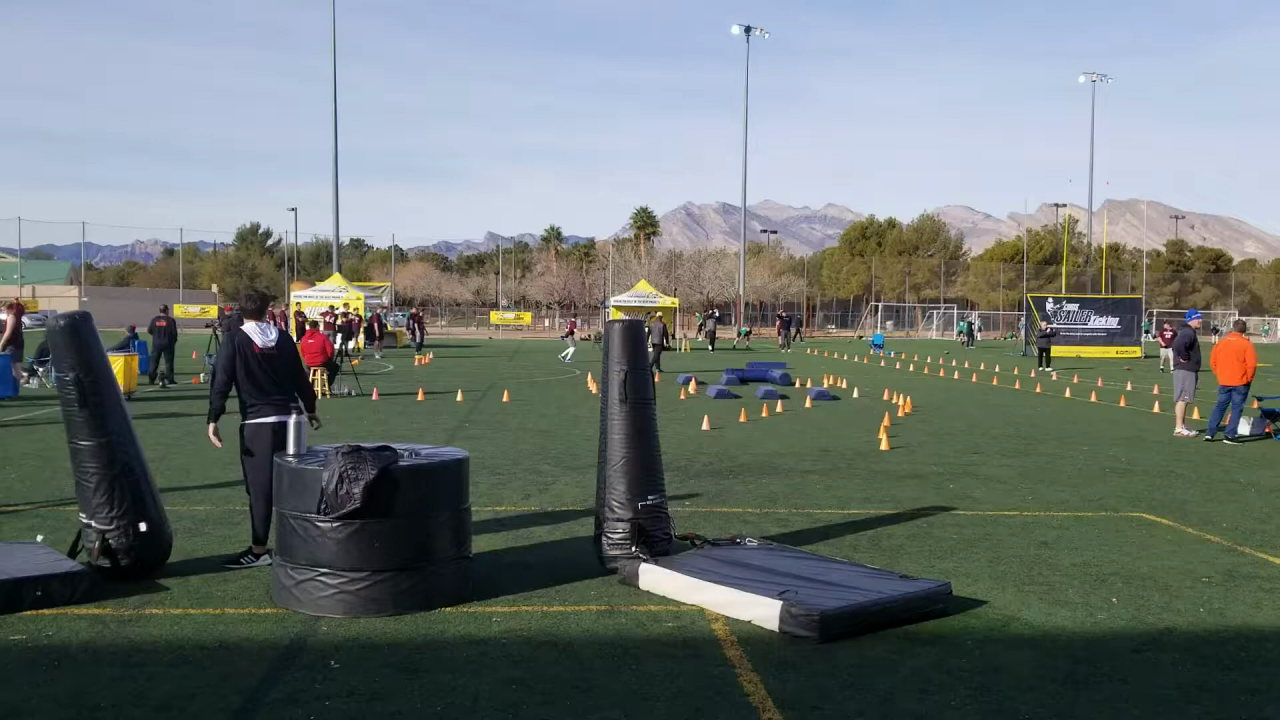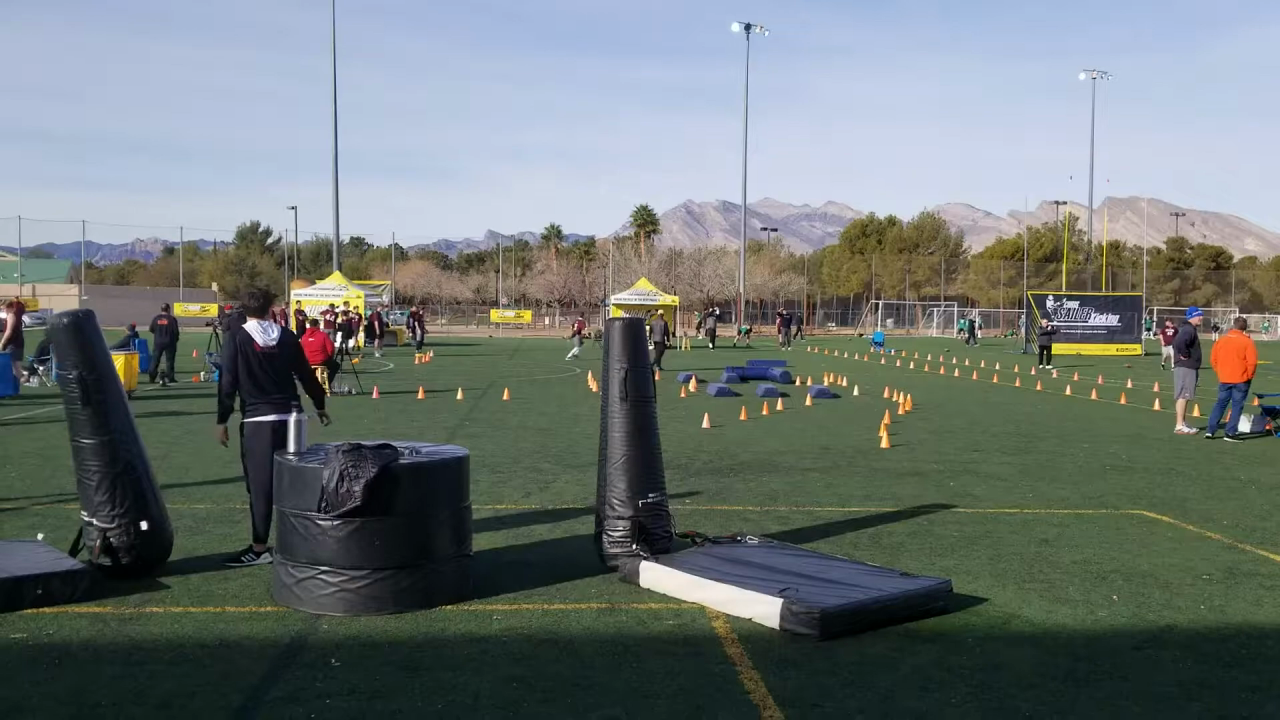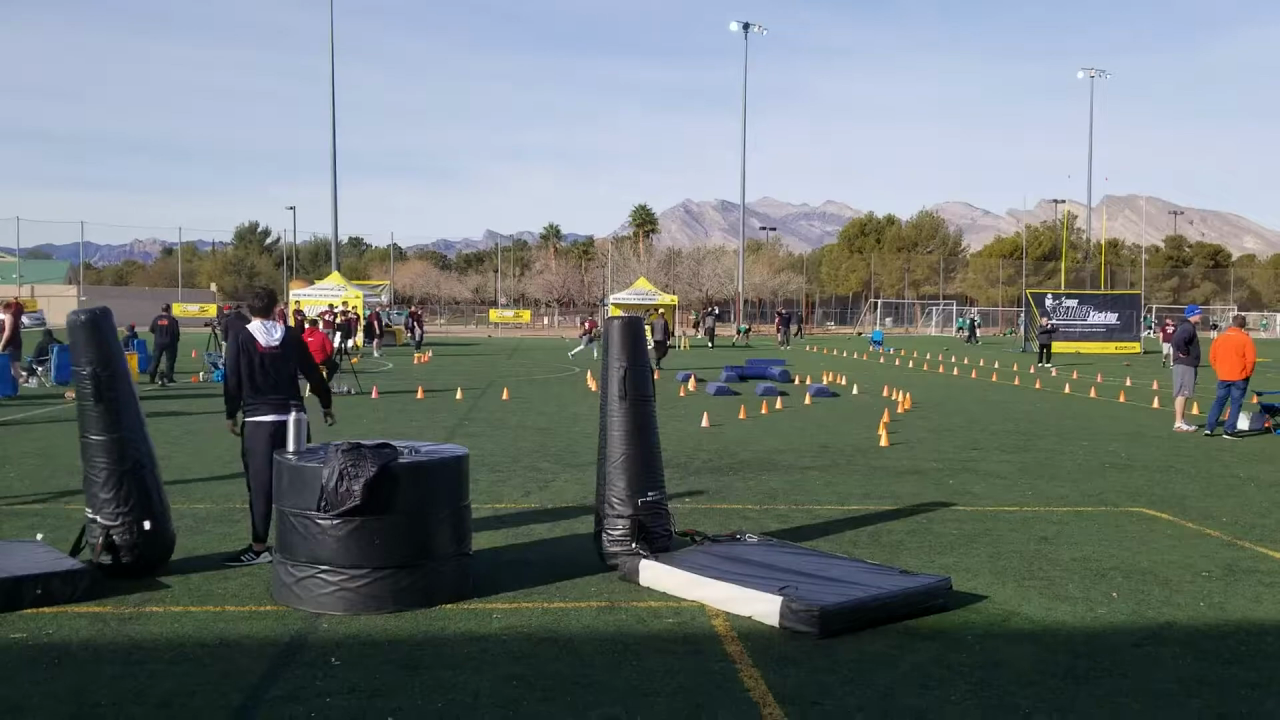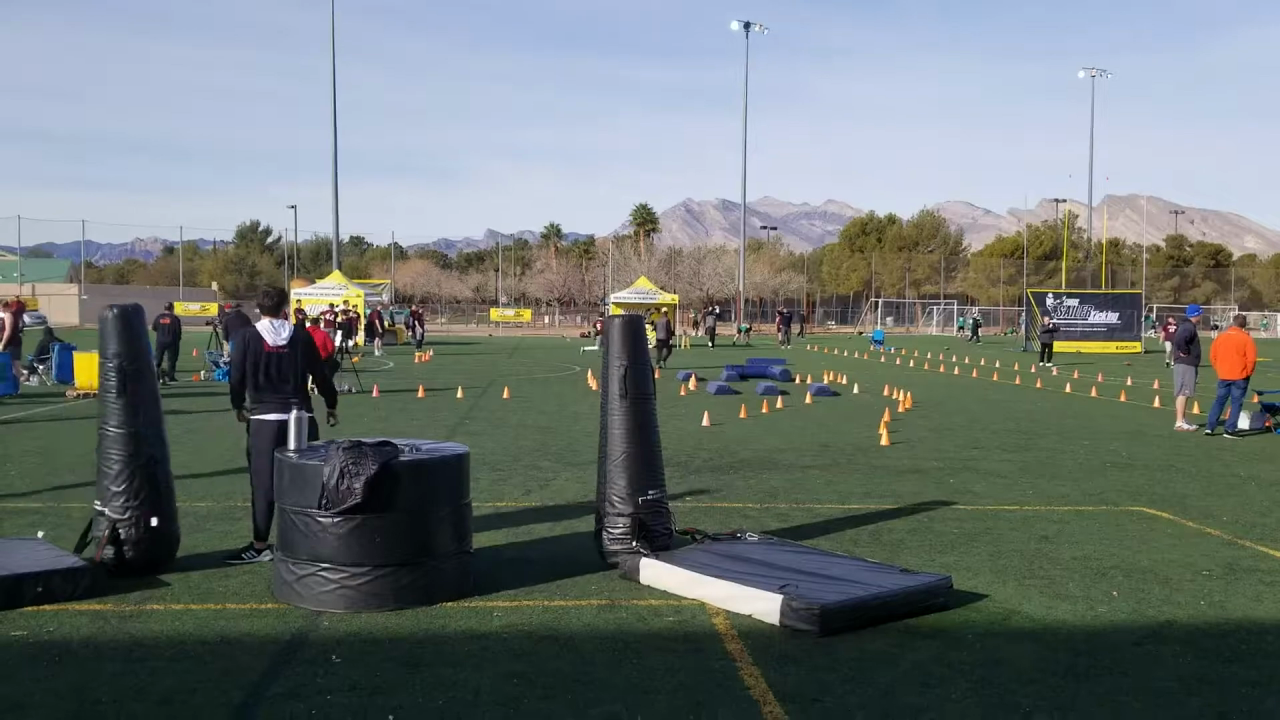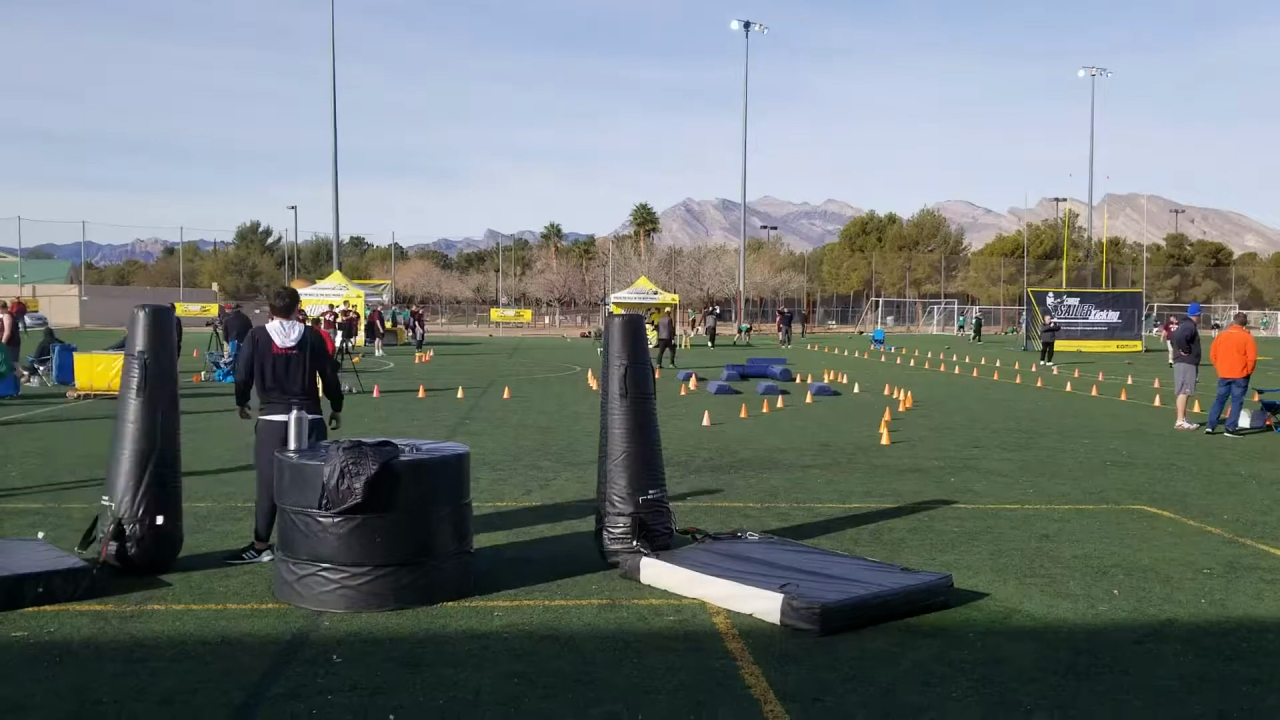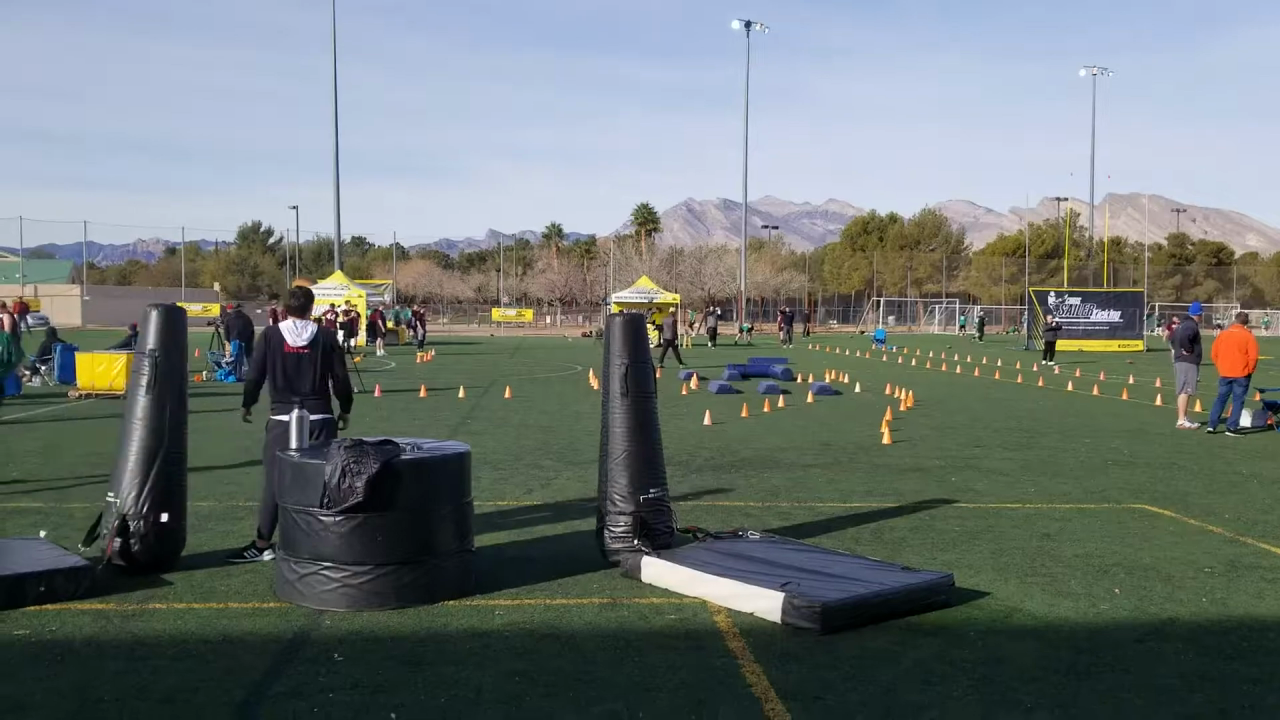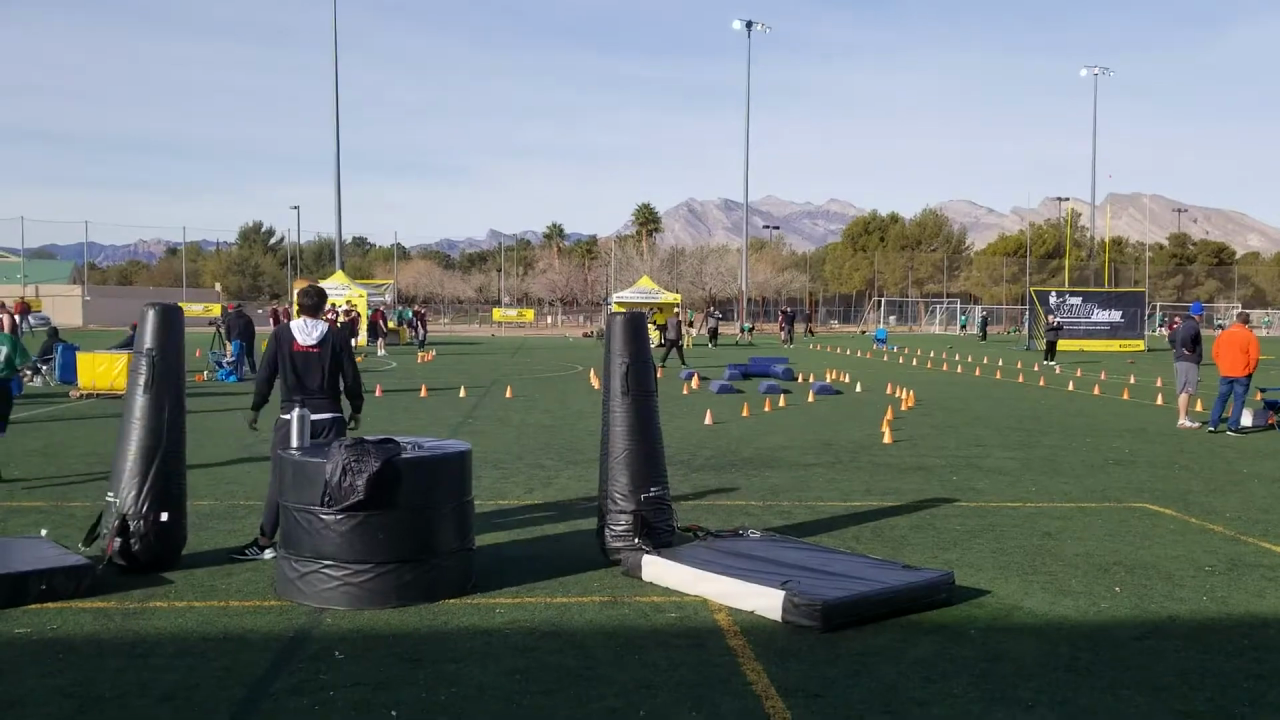
dt=0.1s
person 1, frame 1
left shoulder: (235, 339)
right shoulder: (282, 338)
left elbow: (221, 382)
right elbow: (299, 377)
left wrist: (213, 421)
right wrist: (310, 409)
left hip: (258, 422)
right hip: (289, 417)
left knee: (259, 487)
left ankle: (258, 548)
person 1, frame 2
left shoulder: (236, 337)
right shoulder: (286, 336)
left elbow: (228, 382)
right elbow: (306, 374)
left wrist: (222, 420)
right wrist: (320, 406)
left hip: (258, 420)
right hip: (291, 417)
left knee: (260, 486)
left ankle: (260, 547)
person 1, frame 3
left shoulder: (240, 338)
right shoulder: (291, 336)
left elbow: (232, 381)
right elbow: (312, 374)
left wrist: (231, 415)
right wrist: (326, 404)
left hip: (258, 420)
left knee: (260, 486)
left ankle: (258, 546)
person 1, frame 4
left shoulder: (248, 336)
right shoulder: (300, 335)
left elbow: (237, 378)
right elbow: (320, 374)
left wrist: (238, 406)
right wrist: (331, 405)
left hip: (264, 419)
left knee: (263, 484)
left ankle: (260, 545)
person 1, frame 5
left shoulder: (258, 336)
right shoulder: (312, 336)
left elbow: (243, 375)
right elbow: (329, 377)
left wrist: (242, 403)
right wrist: (336, 409)
left hip: (272, 419)
right hip: (309, 419)
left knee: (268, 484)
left ankle: (260, 545)
person 1, frame 6
left shoulder: (271, 335)
right shoulder: (325, 336)
left elbow: (255, 375)
right elbow: (340, 378)
left wrist: (247, 405)
right wrist: (345, 409)
left hip: (283, 418)
right hip: (320, 418)
left knee: (275, 483)
left ankle: (263, 543)
person 1, frame 7
left shoulder: (282, 334)
right shoulder: (335, 335)
left elbow: (266, 375)
right elbow: (351, 377)
left wrist: (255, 408)
right wrist: (356, 409)
left hip: (291, 418)
right hip: (329, 418)
left knee: (280, 481)
left ankle: (265, 541)
